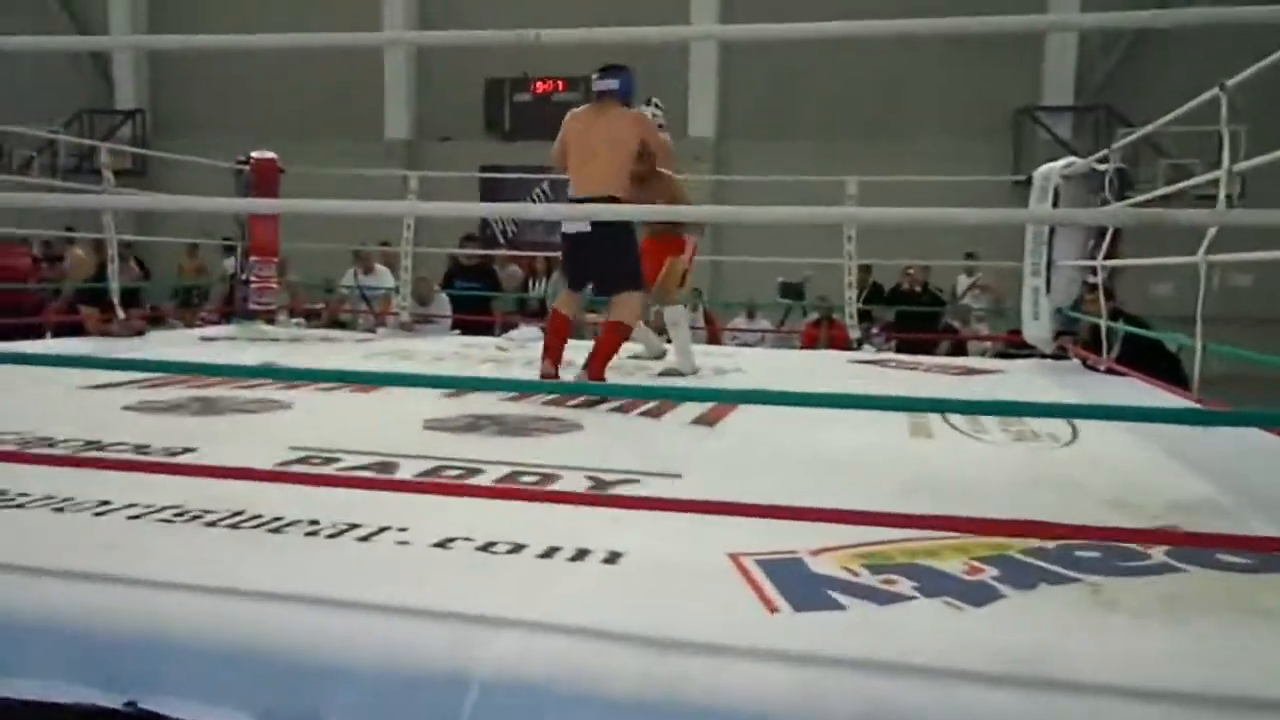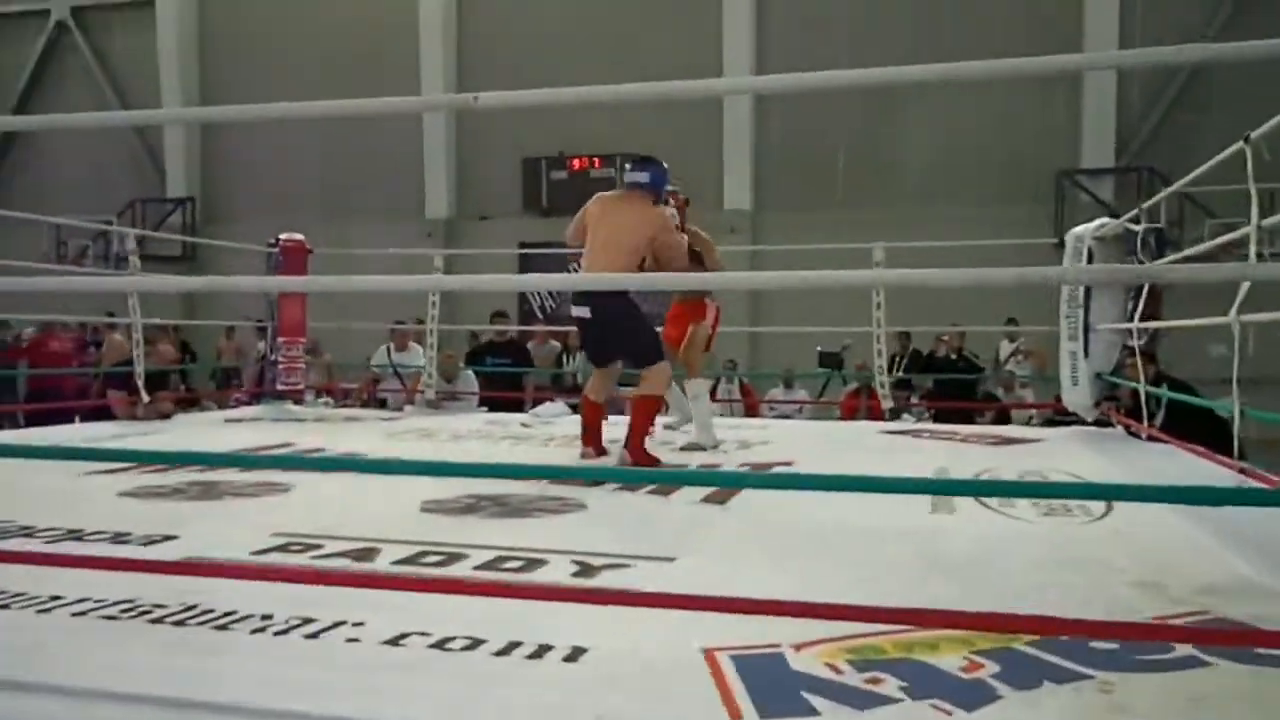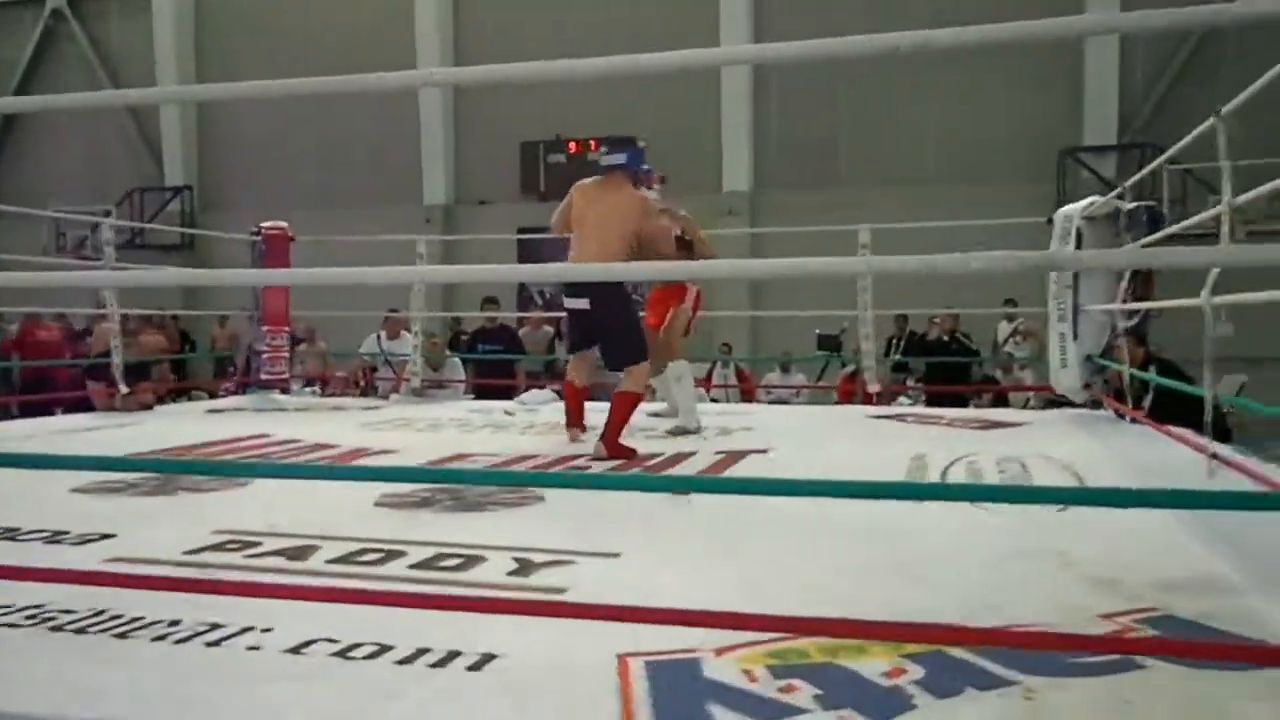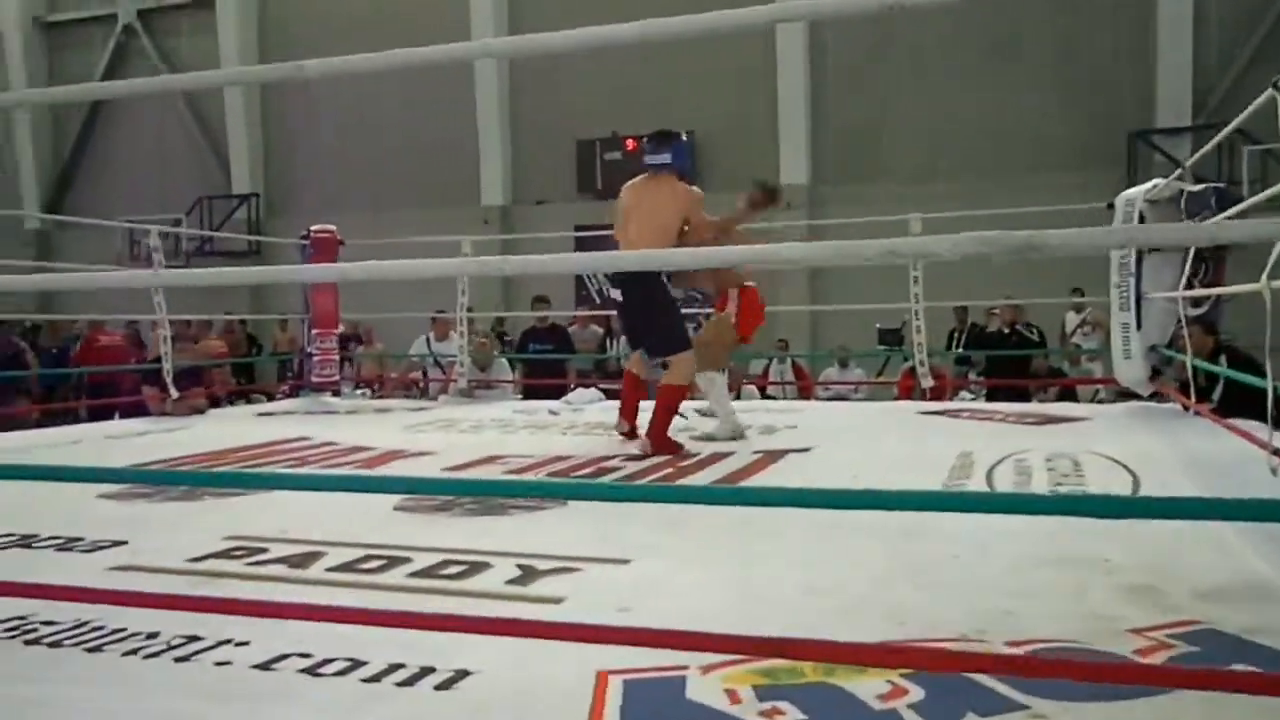
dt=0.3s
person 1, frame 1
left shoulder: (573, 118)
right shoulder: (637, 121)
left elbow: (557, 164)
right elbow: (660, 151)
left hip: (574, 216)
right hip: (608, 216)
left knee: (572, 290)
right knee: (630, 299)
left ankle: (550, 361)
right ankle: (593, 372)
person 1, frame 2
left shoulder: (600, 201)
right shoulder: (656, 218)
left elbow: (572, 239)
right elbow: (680, 262)
left hip: (583, 298)
right hip: (611, 299)
left knee: (604, 369)
right knee: (658, 371)
left ankle: (590, 442)
right ankle: (634, 449)
person 1, frame 3
left shoulder: (581, 189)
right shoulder: (640, 202)
left elbow: (557, 226)
right elbow: (666, 246)
left hip: (575, 287)
right hip: (607, 289)
left knee: (582, 355)
right knee: (638, 369)
left ankle: (575, 424)
right ankle: (608, 442)
person 1, frame 4
left shoulder: (630, 189)
right shoulder: (686, 195)
right elbow: (709, 234)
right wrist: (747, 208)
left hip: (623, 280)
right hip: (647, 281)
left knee: (643, 351)
right knee: (683, 361)
left ankle: (627, 420)
right ankle: (656, 436)
person 2, frame 1
left shoulder: (668, 183)
left hip: (678, 242)
right hip: (652, 244)
left knee: (664, 288)
left ankle: (685, 359)
right ankle: (653, 346)
person 2, frame 2
left shoulder: (699, 240)
left wrist: (695, 261)
left hip: (702, 308)
right hip: (679, 308)
left knee: (689, 359)
left ankle: (705, 434)
right ankle: (686, 413)
person 2, frame 3
left shoulder: (678, 218)
left elbow: (708, 254)
left wrist: (686, 245)
left hip: (683, 291)
right hip: (659, 293)
left knee: (668, 342)
right knee: (647, 354)
left ankle: (689, 416)
right ankle: (676, 406)
person 2, frame 4
left shoulder: (700, 232)
left hip: (740, 299)
right hip: (736, 298)
left knee: (699, 352)
right knee: (710, 352)
left ankle: (728, 423)
right ankle: (718, 405)
